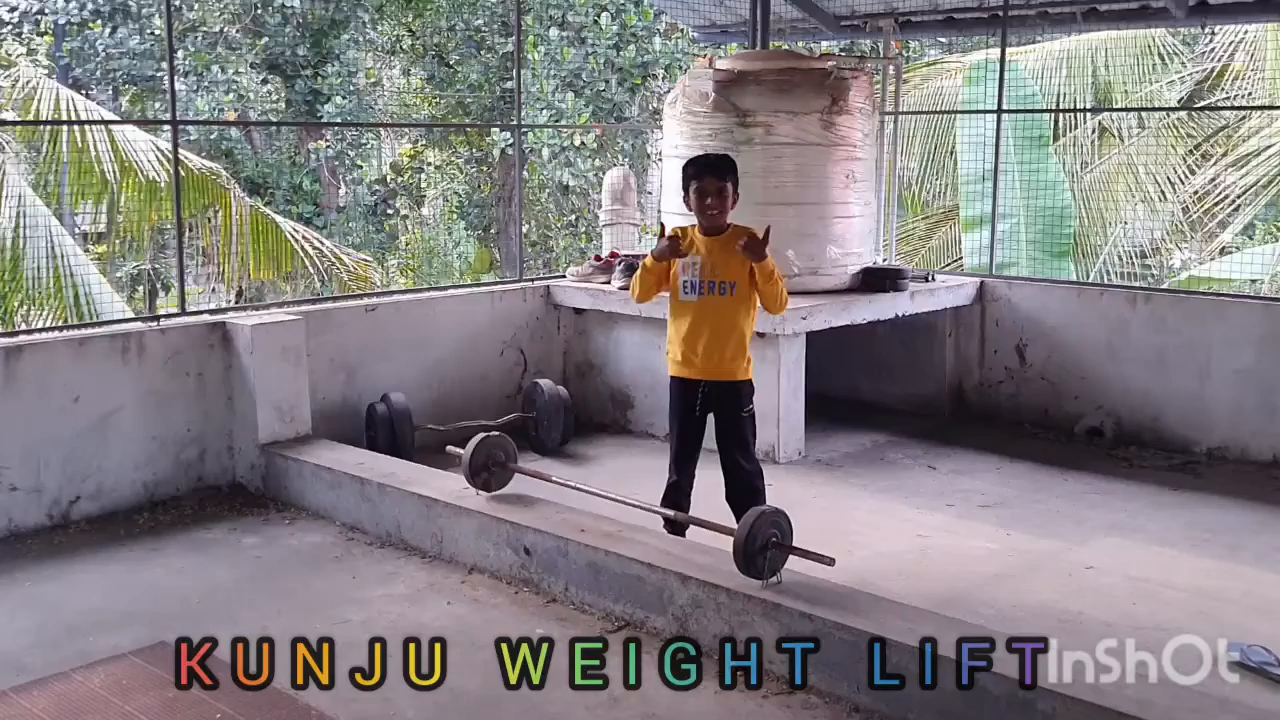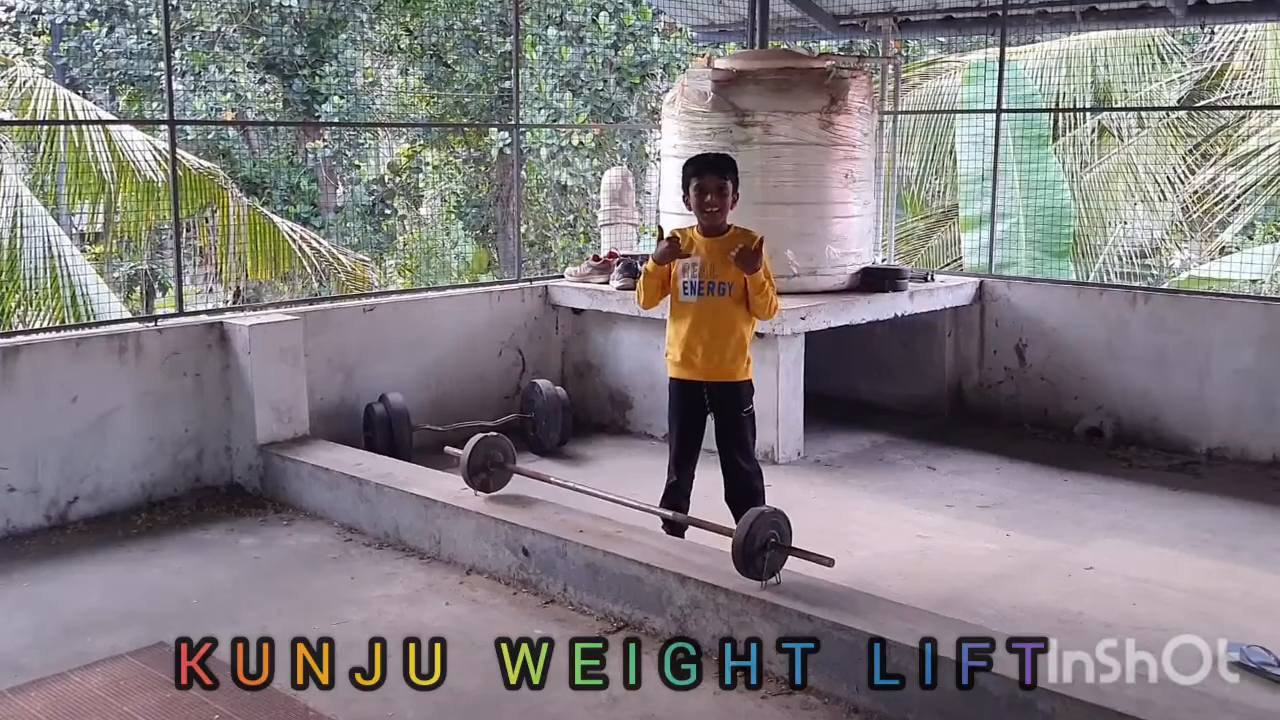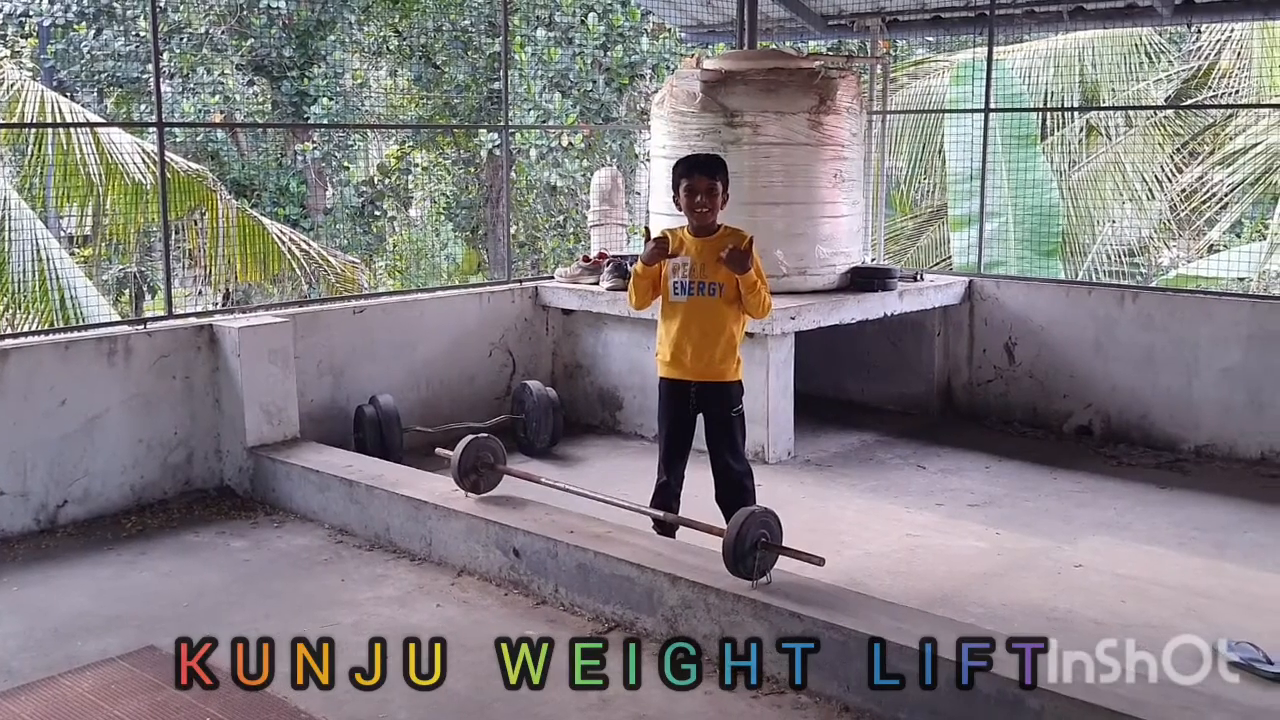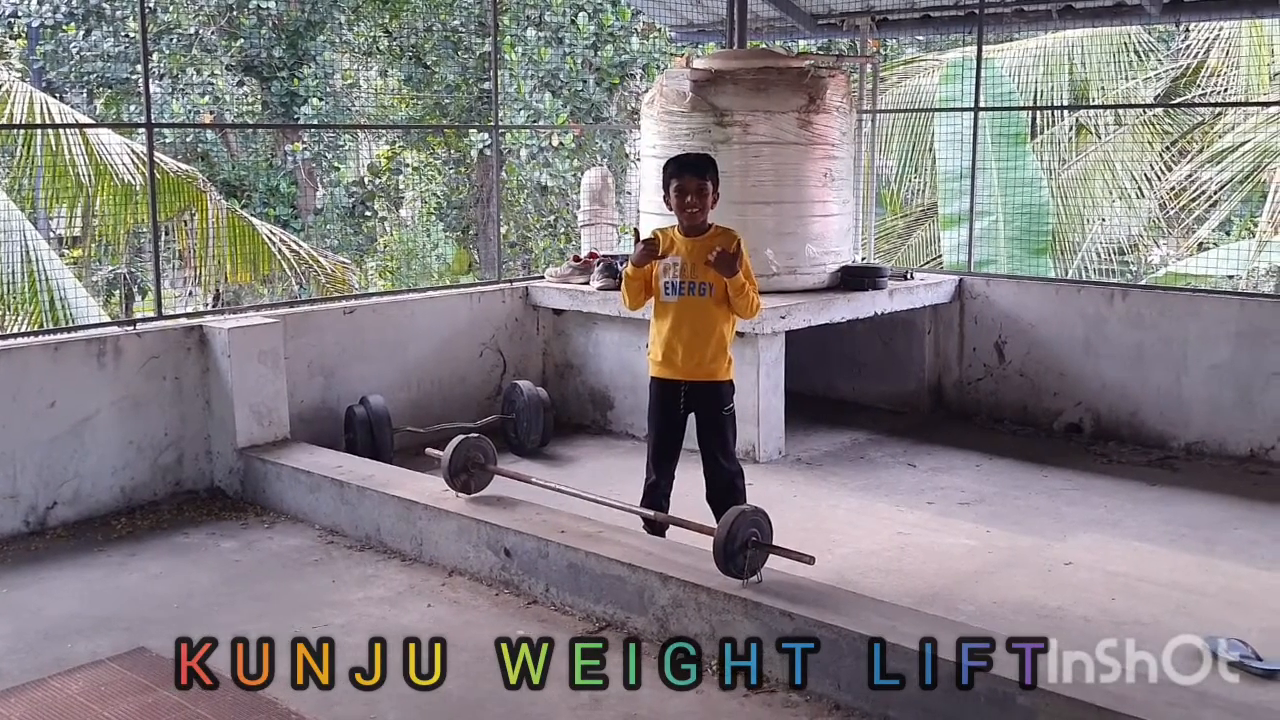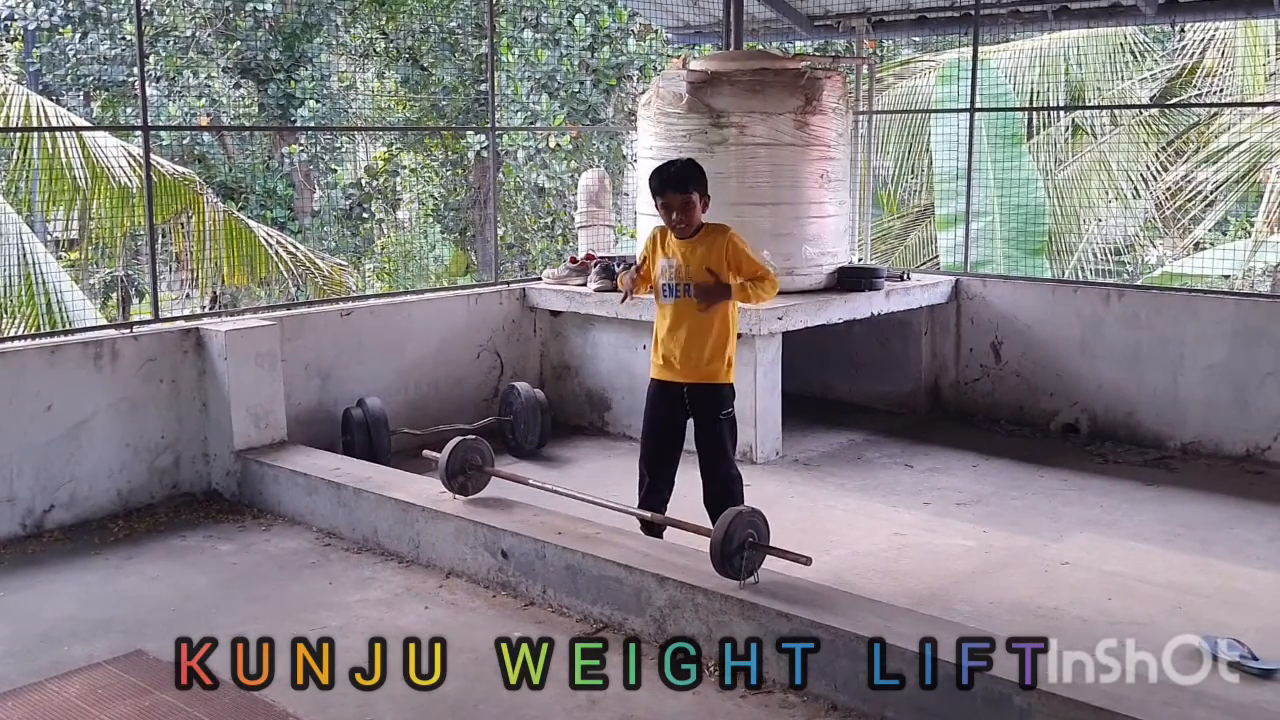
dt=1s
person 1, frame 1
left shoulder: (748, 242)
right shoulder: (677, 241)
left elbow: (777, 305)
right elbow: (640, 294)
left wrist: (762, 262)
right wrist: (655, 258)
left hip: (733, 375)
right hip: (685, 372)
left knee: (741, 463)
right knee: (680, 461)
right ankle: (671, 534)
person 1, frame 2
left shoulder: (748, 243)
right shoulder: (676, 243)
left elbow: (767, 311)
right elbow: (646, 300)
left wrist: (754, 273)
right wrist: (655, 262)
left hip: (733, 375)
right hip: (684, 373)
left knee: (740, 464)
right knee: (679, 462)
right ankle: (671, 535)
person 1, frame 3
left shoulder: (739, 244)
right shoulder: (666, 243)
left elbow: (761, 309)
right elbow: (638, 301)
left wrist: (745, 273)
right wrist: (644, 264)
left hip: (722, 376)
right hip: (674, 373)
left knee: (731, 465)
right knee: (669, 462)
right ankle: (661, 535)
person 1, frame 4
left shoulder: (729, 243)
right shoulder: (658, 243)
left elbow: (750, 309)
right elbow: (632, 302)
left wrist: (733, 275)
right wrist: (634, 266)
left hip: (714, 376)
right hip: (665, 374)
left knee: (721, 465)
right knee: (659, 462)
right ankle: (652, 535)
person 1, frame 5
left shoulder: (724, 240)
right shoulder: (657, 240)
left elbow: (768, 283)
right elbow: (641, 276)
left wrist: (729, 290)
right wrist: (629, 278)
left hip: (713, 378)
right hip: (665, 376)
left knee: (719, 470)
right knee: (653, 465)
right ankle: (649, 540)
